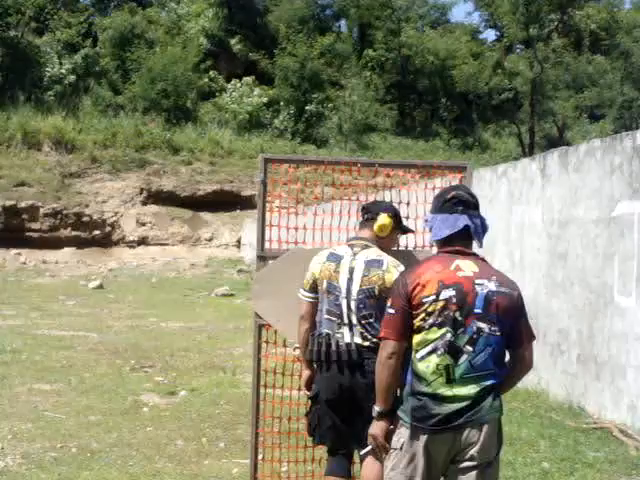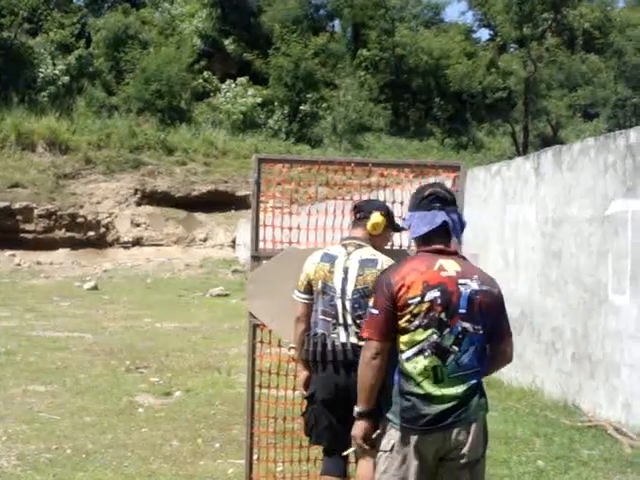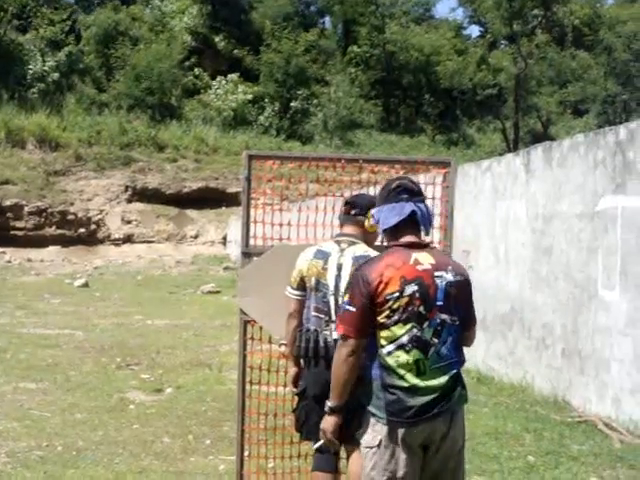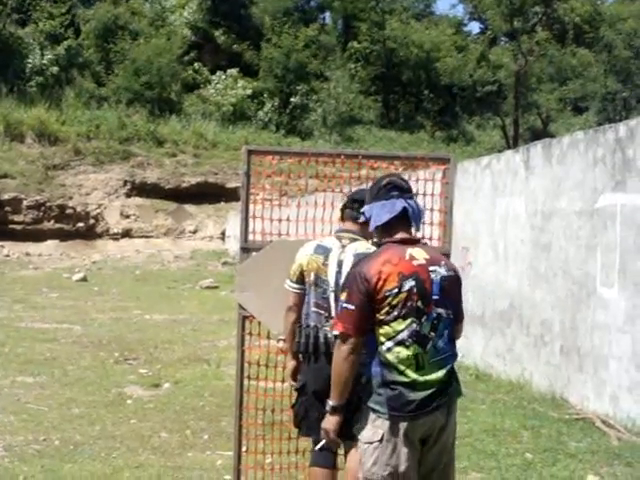
dt=0.3s
person 1, frame 1
left shoulder: (413, 278)
right shoulder: (504, 286)
left elbow: (390, 353)
right elbow: (524, 359)
left wrist: (380, 414)
left hip: (422, 419)
right hip: (480, 421)
person 1, frame 2
left shoulder: (395, 278)
right shoulder: (484, 283)
left elbow: (374, 353)
right elbow: (504, 354)
left wrist: (363, 413)
left hip: (411, 420)
right hip: (466, 419)
person 1, frame 3
left shoulder: (371, 273)
right shoulder: (455, 272)
left elbow: (350, 348)
right elbow: (468, 337)
left wrist: (334, 409)
left hip: (394, 414)
right hip: (447, 408)
person 1, frame 4
left shoulder: (368, 270)
right shoulder: (445, 266)
left elbow: (349, 346)
left wrist: (334, 408)
left hip: (393, 409)
right hip: (442, 401)
person 2, frame 1
left shoulder: (322, 260)
right shoulder: (390, 268)
left elbow: (306, 317)
left wrist: (307, 365)
left hip: (330, 368)
right hip: (372, 368)
left knee: (337, 449)
person 2, frame 2
left shoulder: (316, 260)
right shoulder: (384, 267)
left elbow: (302, 318)
left wrist: (303, 365)
left hip: (326, 368)
left knee: (333, 449)
person 2, frame 3
left shoulder: (309, 257)
left elbow: (294, 314)
left wrist: (294, 362)
left hip: (318, 364)
left knee: (324, 444)
right knee: (359, 444)
person 2, frame 4
left shoulder: (309, 251)
left elbow: (294, 308)
left wrist: (292, 355)
left hip: (317, 359)
left knee: (322, 440)
right knee: (357, 439)
